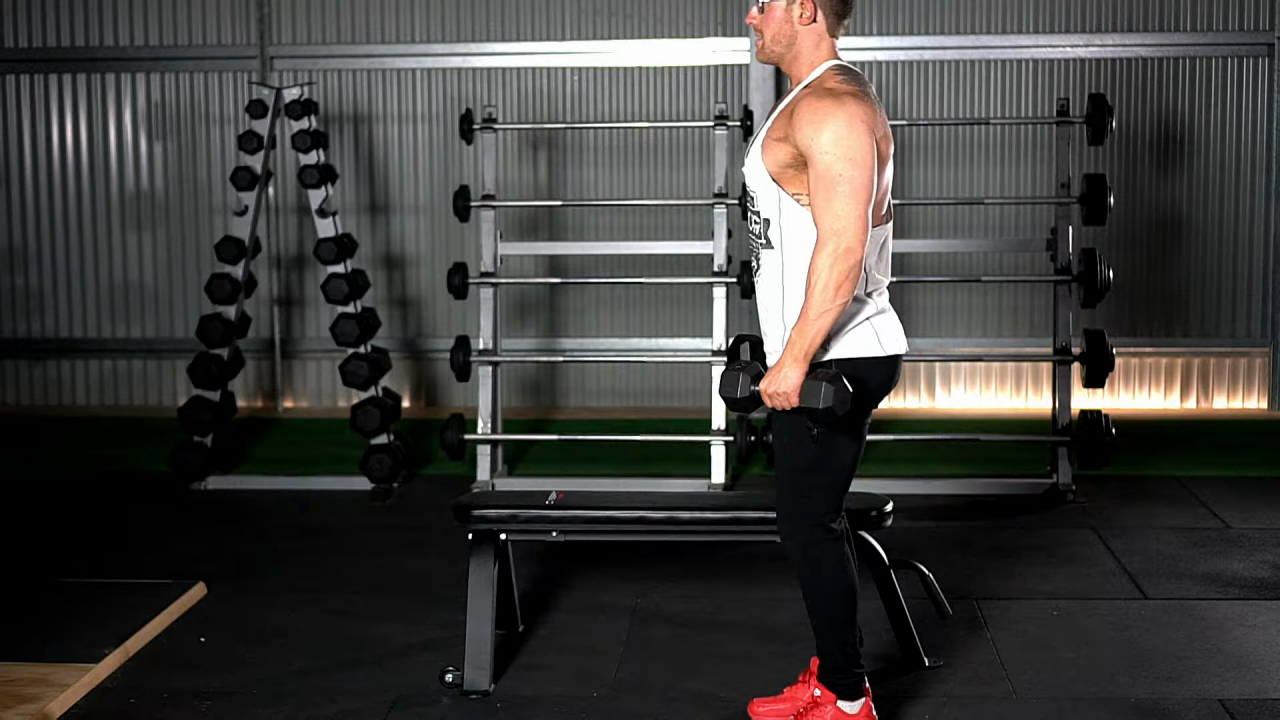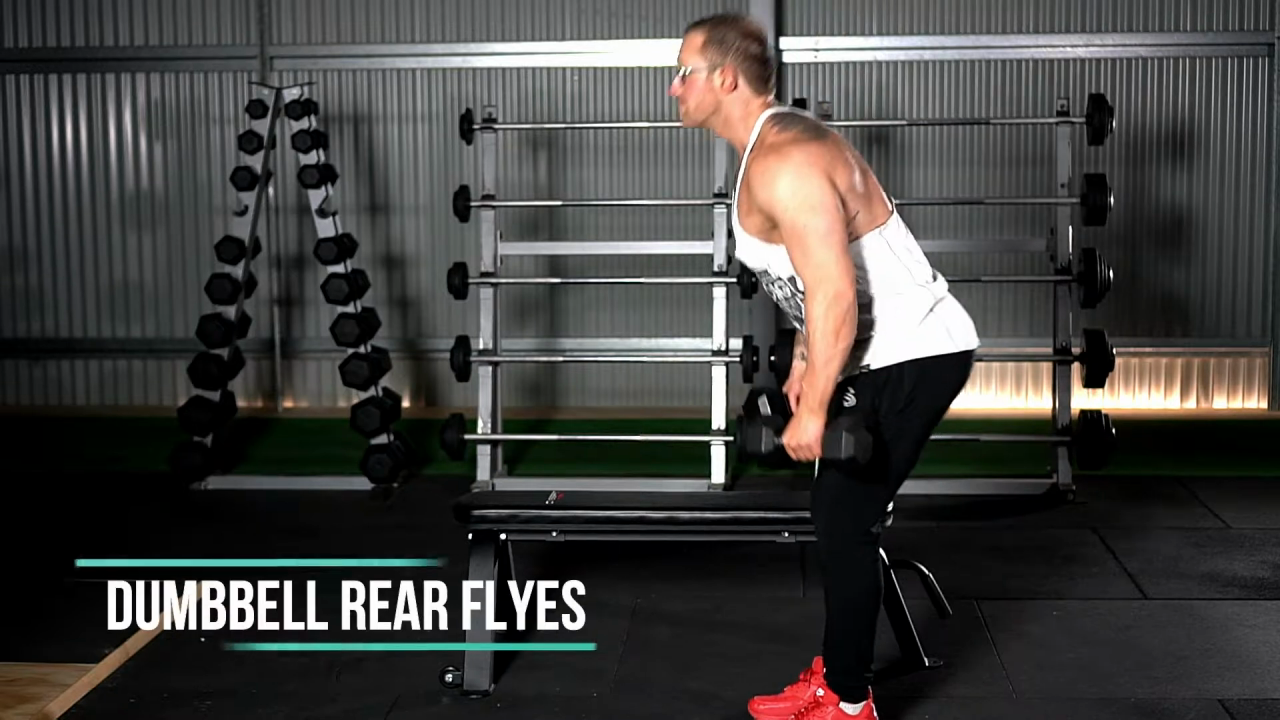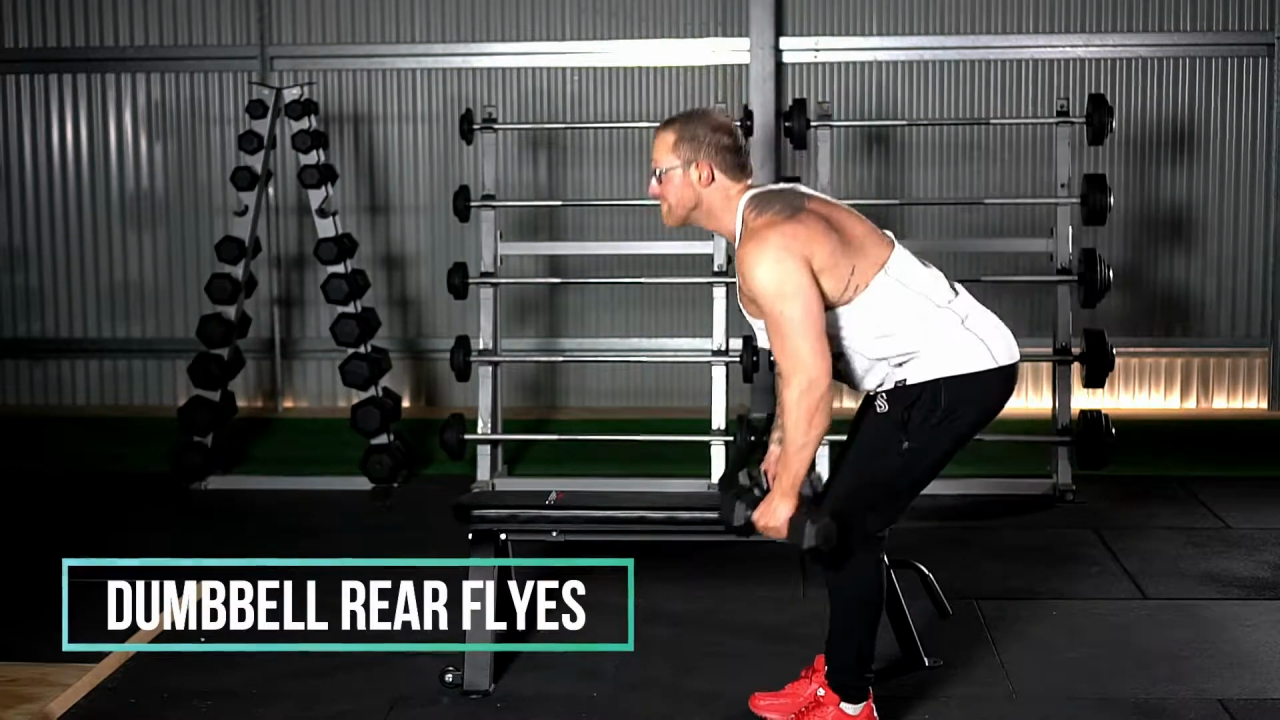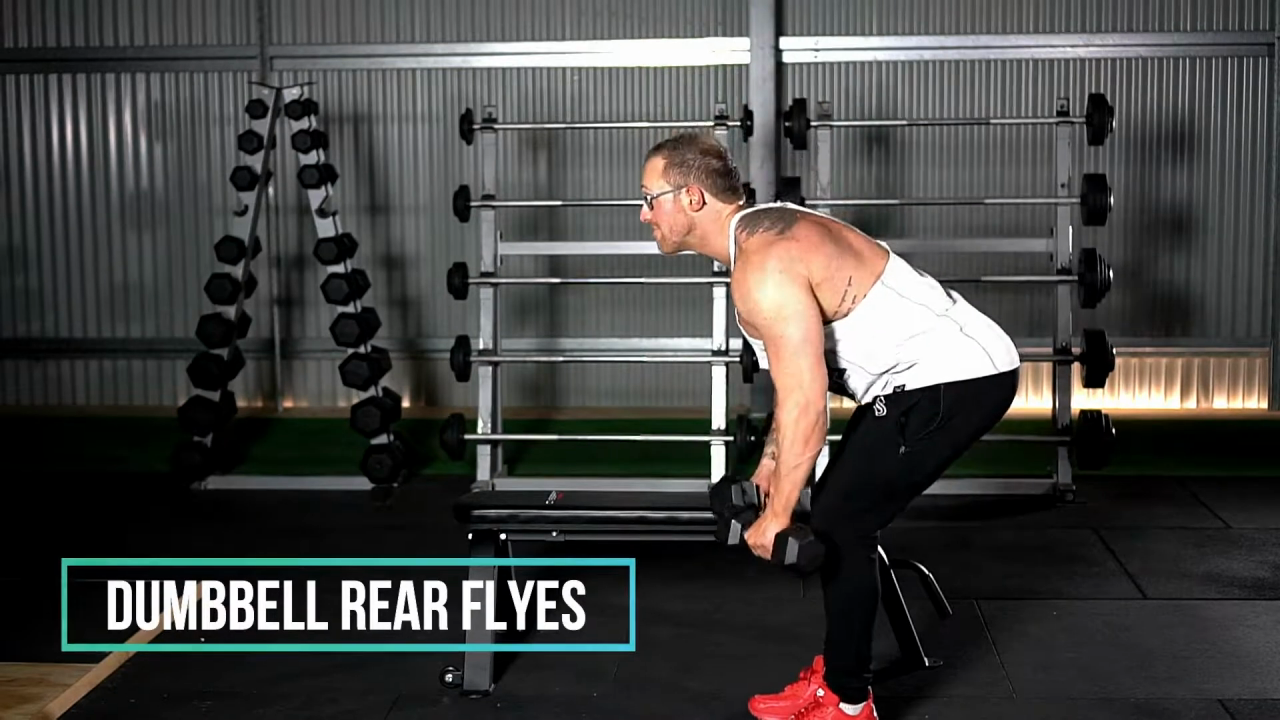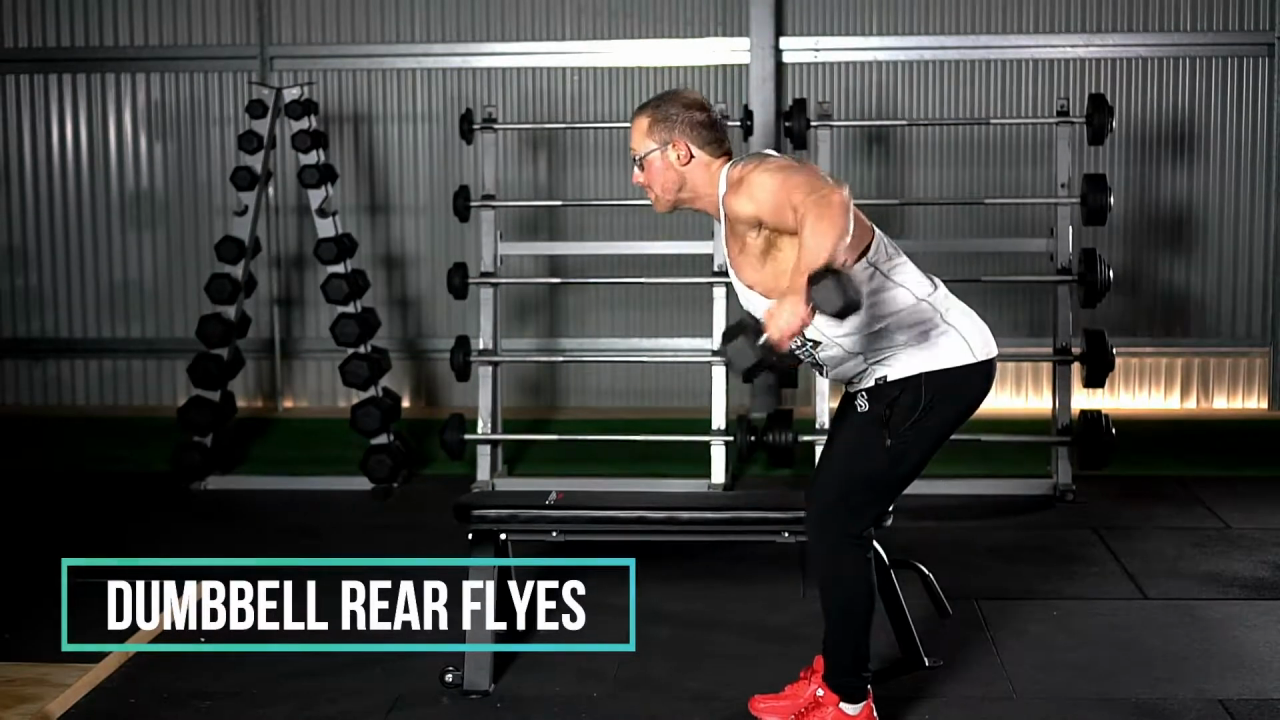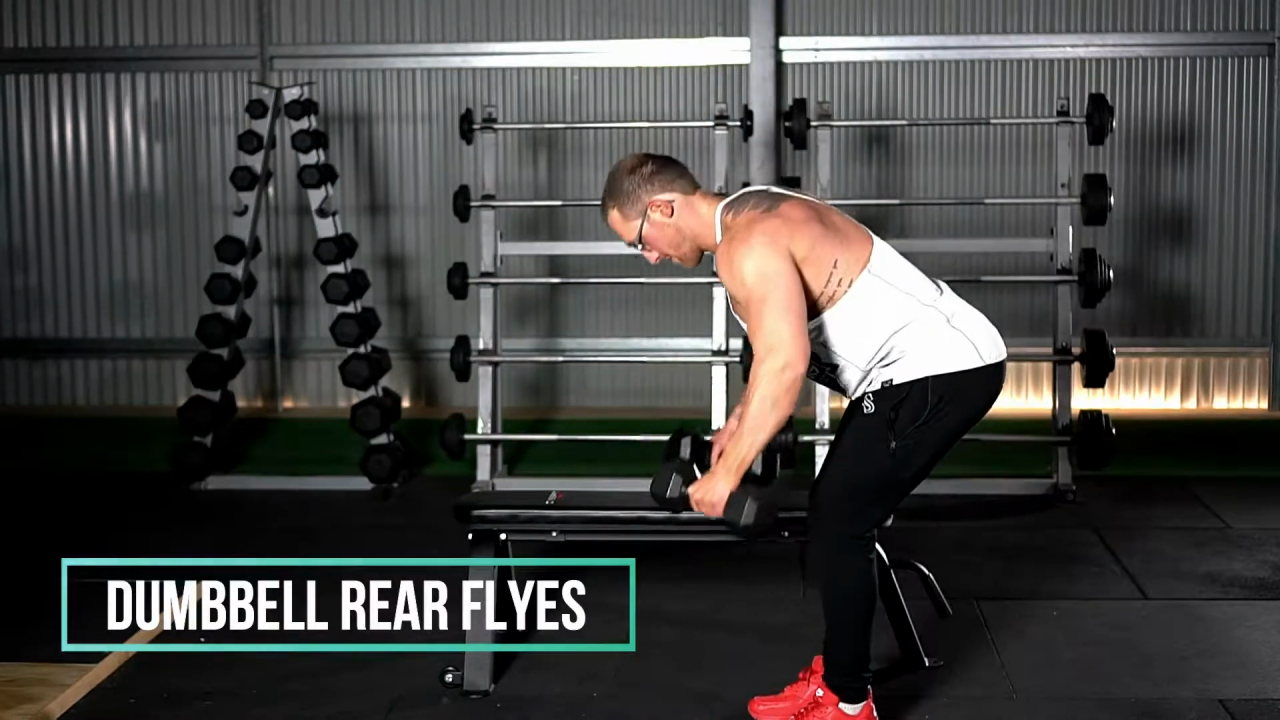
dt=0.7s
person 1, frame 1
left shoulder: (831, 108)
right shoulder: (818, 101)
left elbow: (843, 249)
left wrist: (794, 360)
left hip: (833, 359)
right hip: (824, 355)
left knee: (808, 525)
right knee: (811, 521)
person 1, frame 2
left shoulder: (782, 161)
right shoulder: (779, 145)
left elbow: (835, 294)
left wrist: (812, 410)
right wrist: (802, 368)
left hip: (911, 357)
right hip: (897, 351)
left knee: (845, 523)
right knee: (839, 517)
person 1, frame 3
left shoulder: (766, 247)
right shoulder: (771, 214)
left elbow: (810, 380)
right elbow: (802, 356)
left wrist: (785, 493)
right wrist: (779, 446)
left hip: (955, 372)
right hip: (943, 360)
left knee: (849, 521)
right knee: (847, 511)
person 1, frame 4
left shoulder: (762, 266)
right shoulder: (763, 235)
left elbow: (806, 398)
right elbow: (797, 373)
left wrist: (777, 514)
right wrist: (771, 460)
left hip: (956, 379)
right hip: (943, 368)
left knee: (840, 524)
right knee: (836, 510)
person 1, frame 5
left shoulder: (751, 188)
right shoulder: (747, 189)
left elbow: (832, 209)
left wrist: (795, 300)
right wrist: (791, 304)
left hip: (932, 363)
right hip: (907, 360)
left knee: (835, 521)
right knee: (834, 515)
person 1, frame 6
left shoulder: (747, 244)
right shoulder: (751, 220)
left elbow: (785, 365)
right elbow: (782, 344)
left wrist: (726, 473)
right wrist: (738, 422)
left hip: (940, 371)
right hip: (930, 363)
left knee: (837, 524)
right knee: (835, 518)
